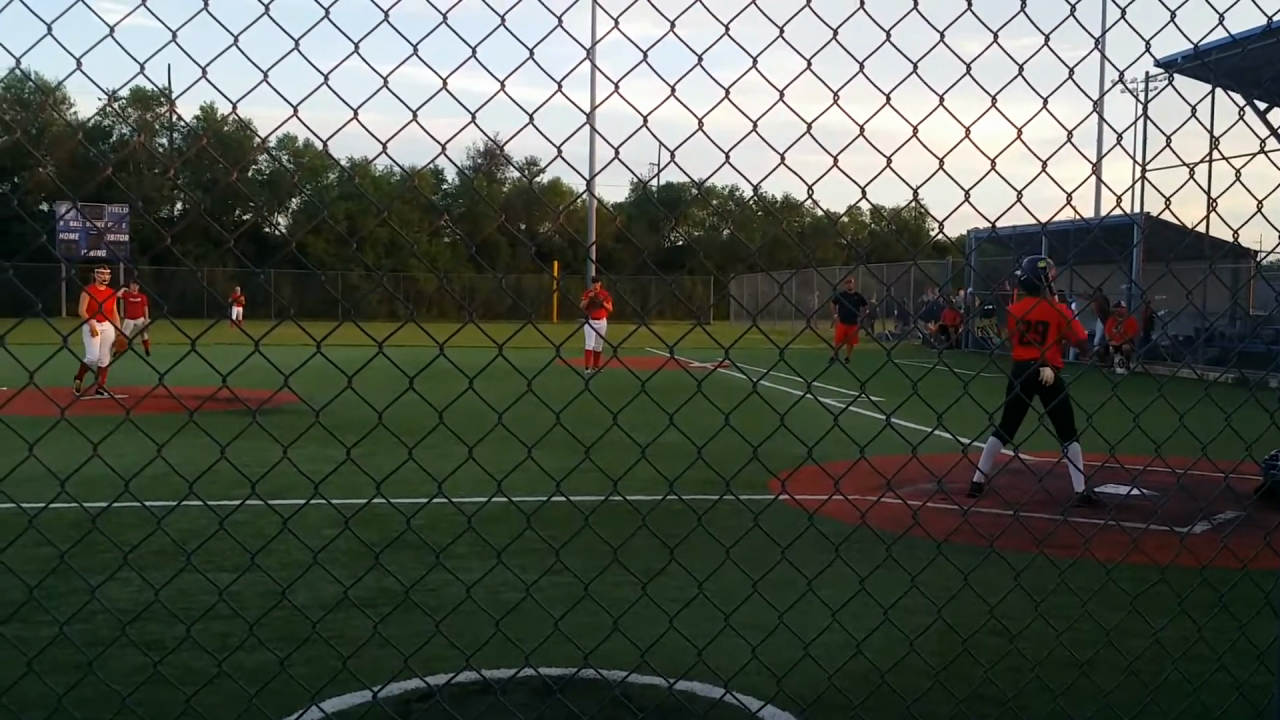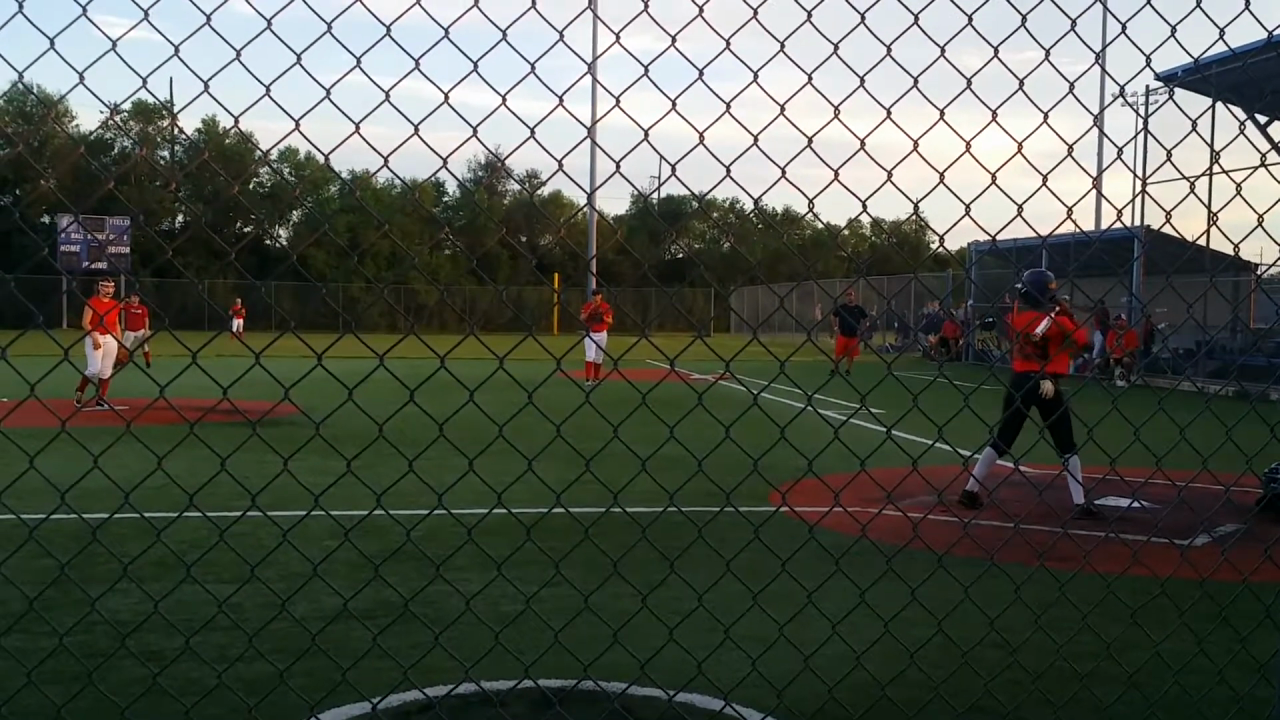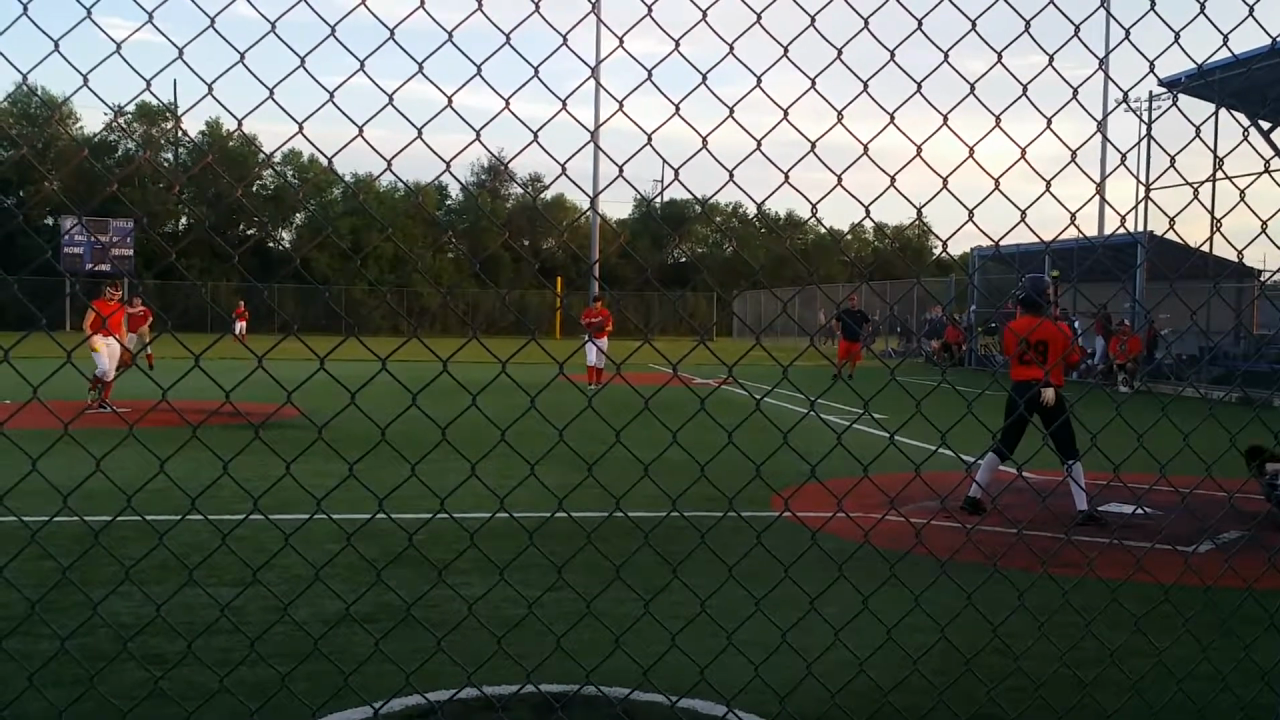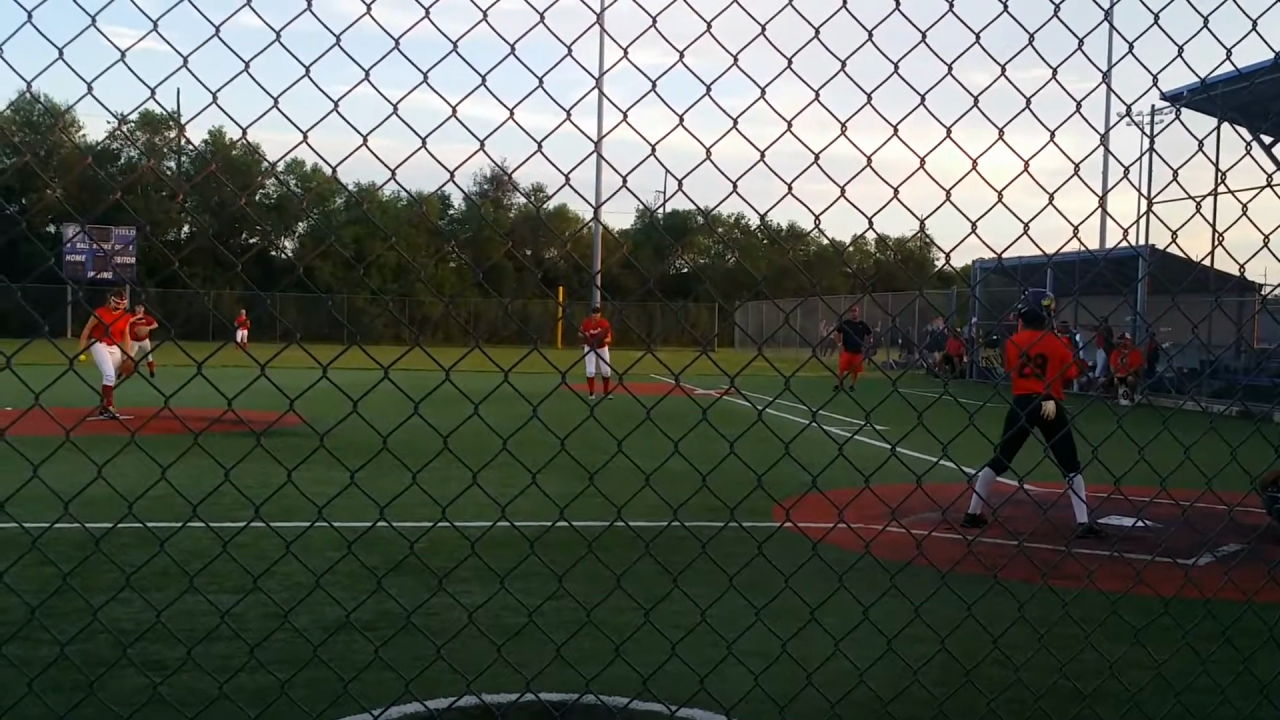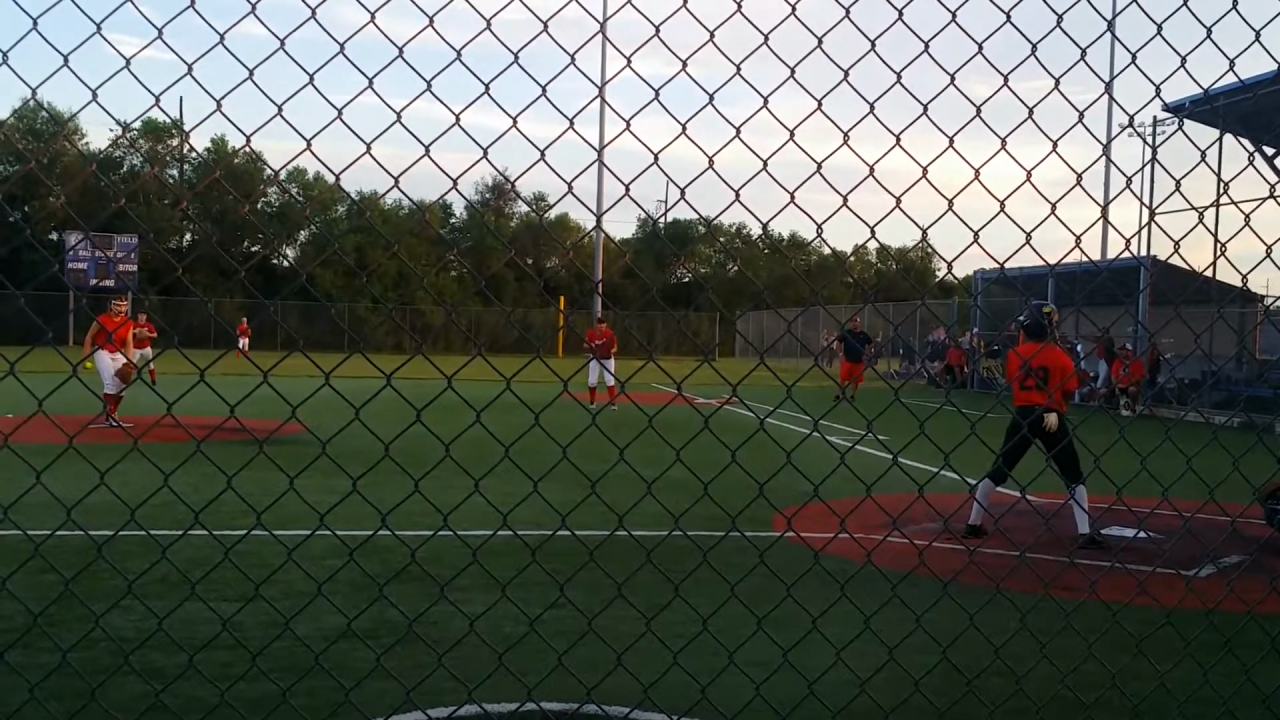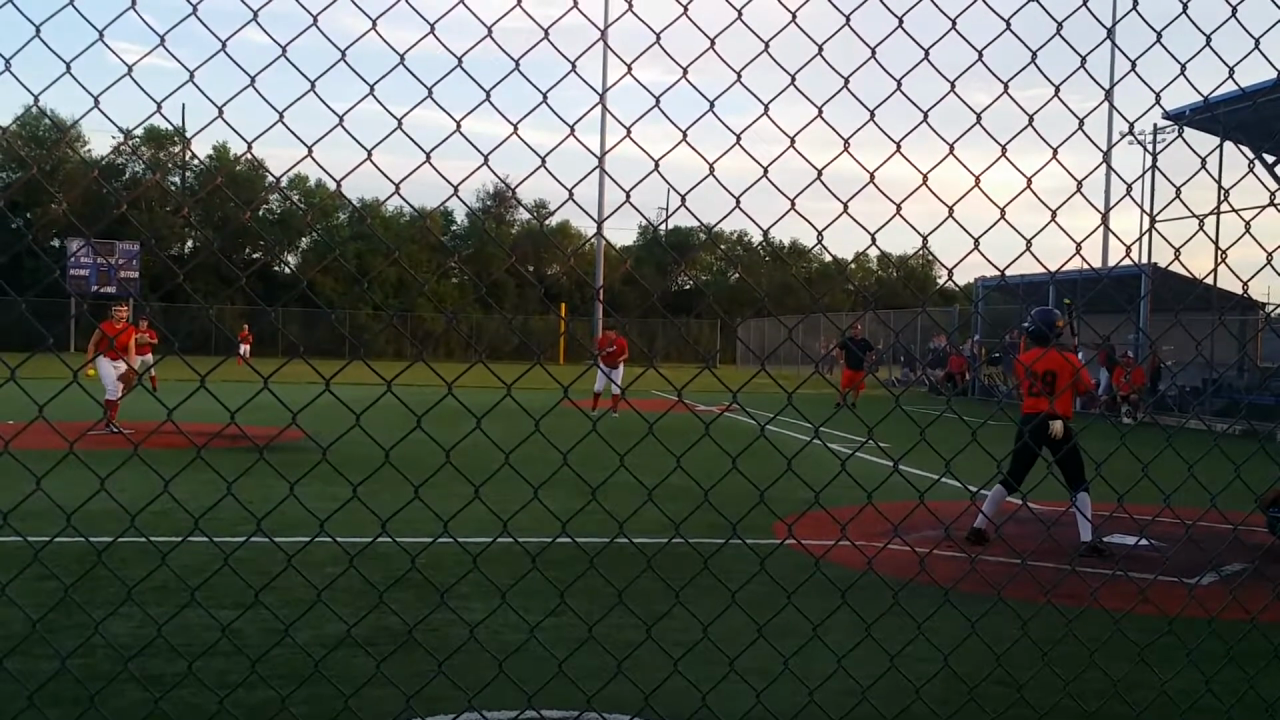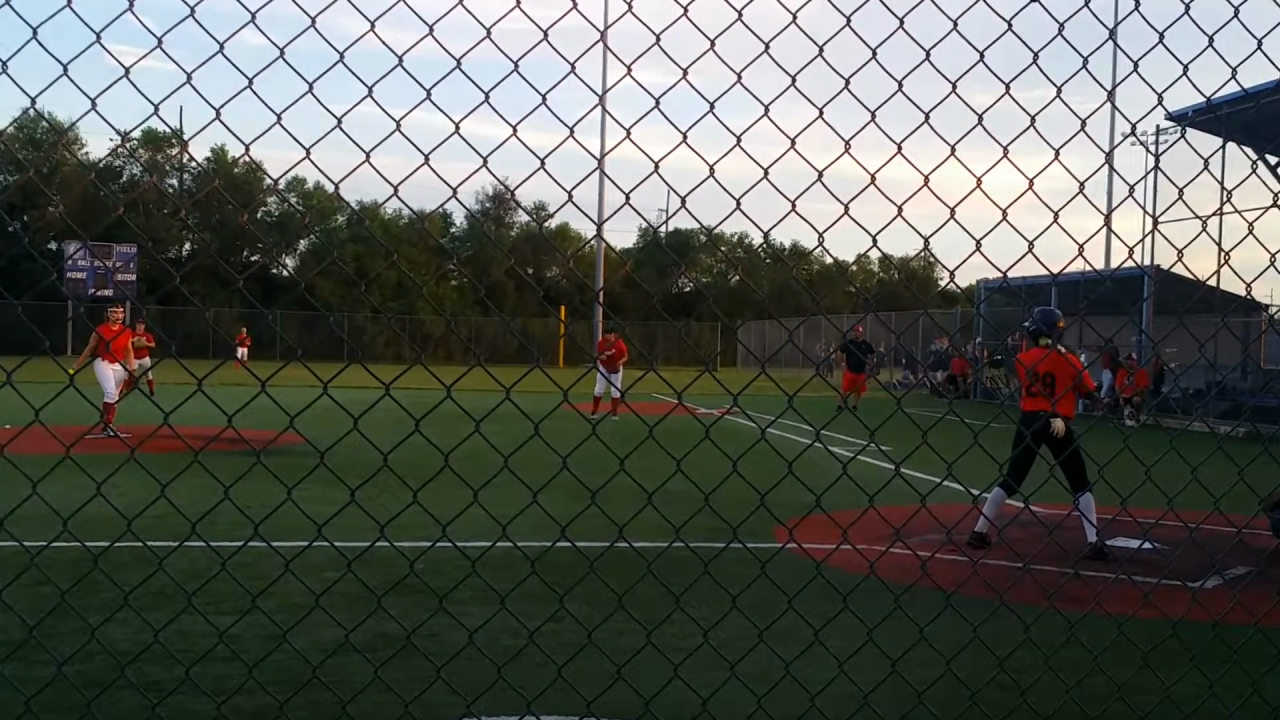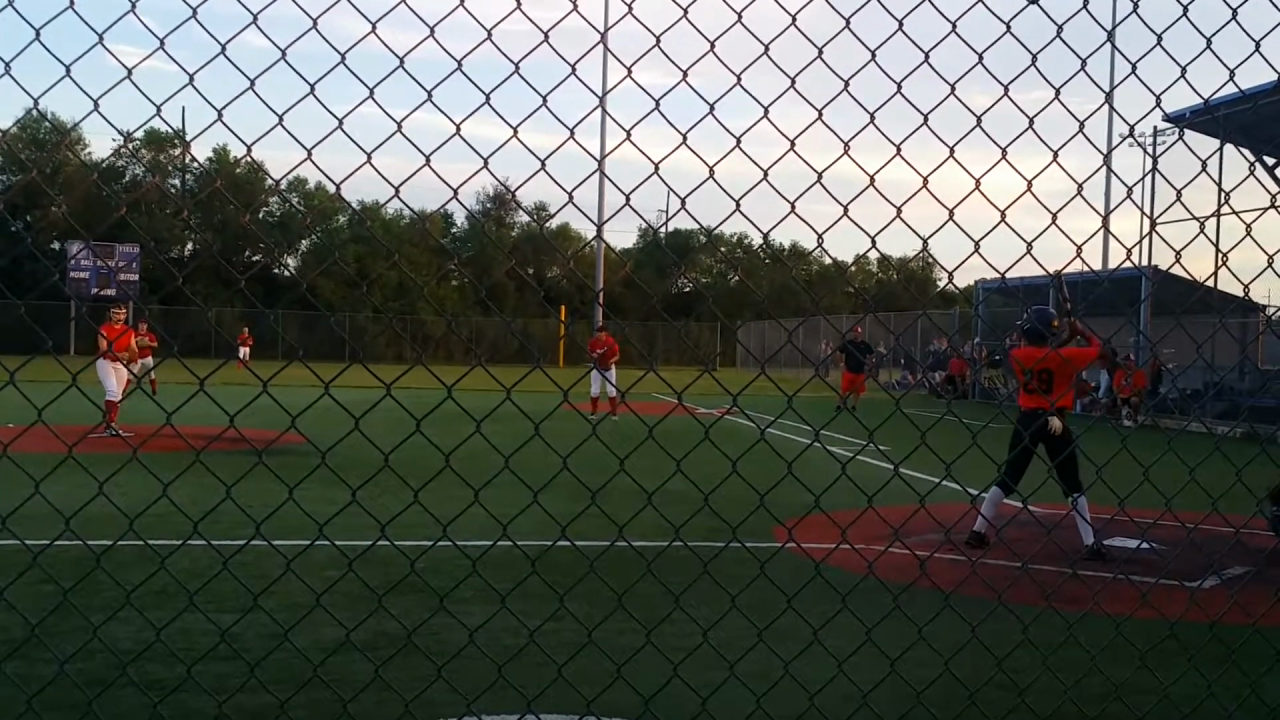
dt=0.4s
person 1, frame 1
left shoulder: (1015, 310)
right shoulder: (1058, 310)
right elbow: (1082, 343)
left hip: (1020, 371)
right hip: (1048, 373)
left knee: (1004, 428)
right knee: (1068, 433)
left ankle: (977, 481)
right ankle: (1081, 491)
person 1, frame 2
left shoulder: (1015, 319)
right shoulder: (1060, 323)
right elbow: (1083, 341)
right wrist: (1069, 316)
left hip: (1019, 384)
right hip: (1047, 385)
left knee: (1001, 440)
right knee: (1067, 446)
left ankle: (970, 491)
right ankle: (1080, 504)
person 1, frame 3
left shoulder: (1011, 329)
right shoulder: (1060, 330)
right elbow: (1073, 363)
left hip: (1020, 391)
right hip: (1049, 392)
left knee: (1003, 446)
right knee: (1069, 452)
left ankle: (973, 497)
right ankle: (1083, 510)
person 1, frame 4
left shoulder: (1013, 342)
right shoulder: (1059, 344)
right elbow: (1068, 378)
left hip: (1021, 405)
right hip: (1050, 406)
left knee: (999, 460)
right knee: (1071, 466)
left ankle: (973, 513)
right ankle: (1084, 523)
person 1, frame 5
left shoulder: (1014, 354)
right shoulder: (1061, 356)
right elbow: (1068, 392)
left hip: (1022, 417)
right hip: (1051, 418)
left knee: (998, 471)
right knee: (1074, 476)
left ankle: (973, 524)
right ankle: (1085, 533)
person 1, frame 6
left shoulder: (1022, 360)
right shoulder: (1069, 360)
right elbow: (1088, 392)
left hip: (1029, 423)
right hip: (1058, 425)
left knee: (1010, 479)
right knee: (1078, 484)
left ankle: (977, 528)
right ankle: (1088, 541)
person 1, frame 7
left shoulder: (1021, 359)
right shoulder: (1068, 361)
right elbow: (1090, 394)
left hip: (1029, 422)
right hip: (1058, 424)
left knee: (1010, 480)
right knee: (1081, 485)
left ankle: (979, 533)
right ankle: (1094, 543)
person 1, frame 8
left shoulder: (1017, 356)
right shoulder: (1063, 356)
right elbow: (1099, 350)
left wrist: (1066, 334)
right wrist: (1080, 331)
left hip: (1026, 420)
right hip: (1054, 421)
left knee: (1007, 479)
right knee: (1072, 485)
left ankle: (977, 532)
right ankle: (1091, 545)
